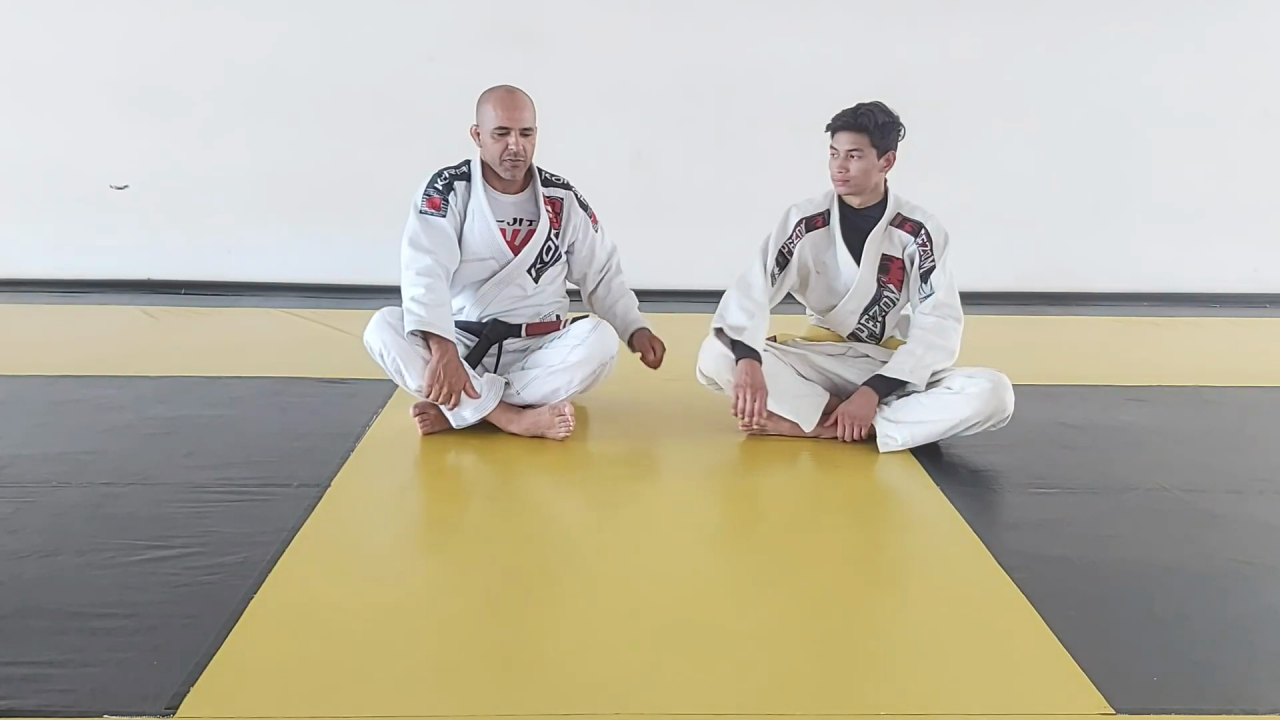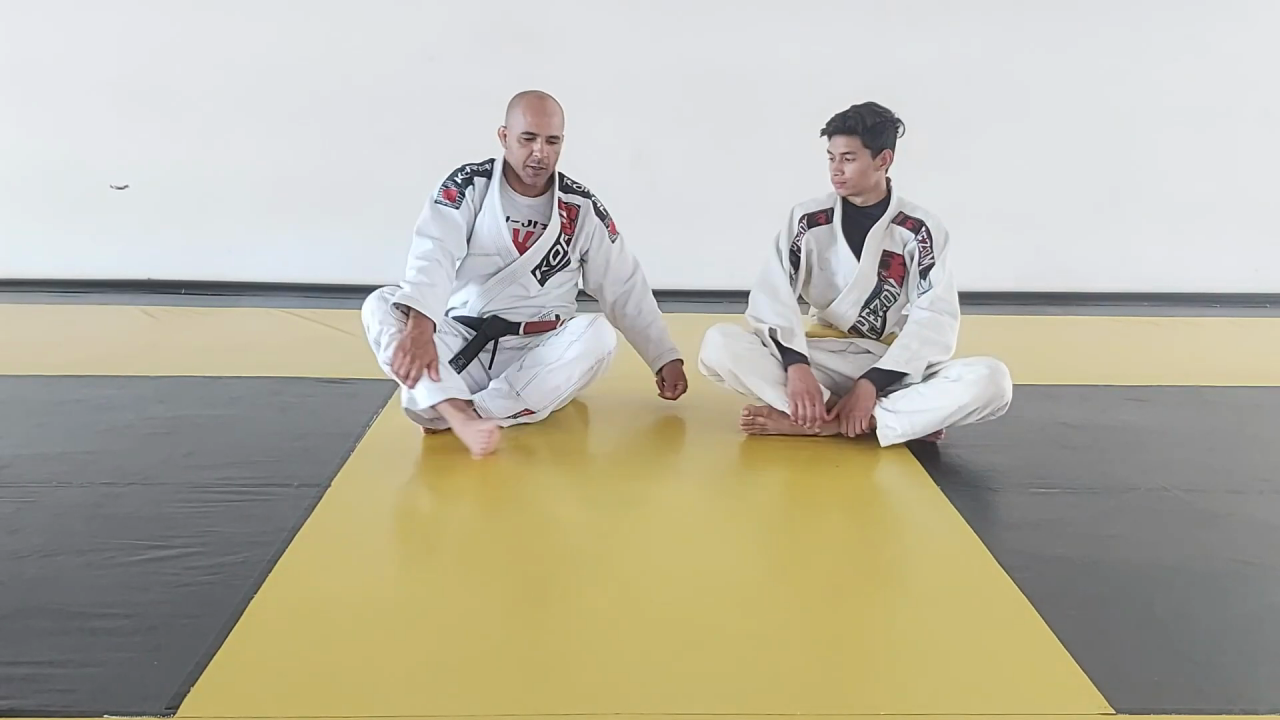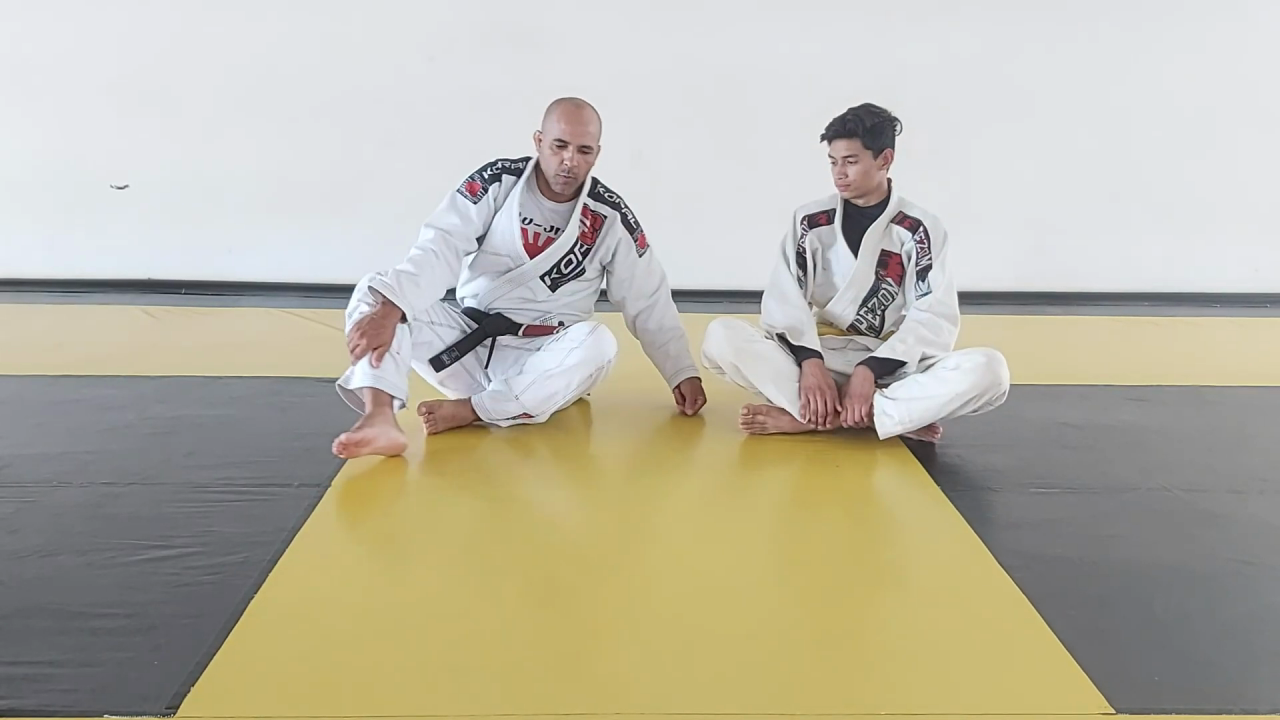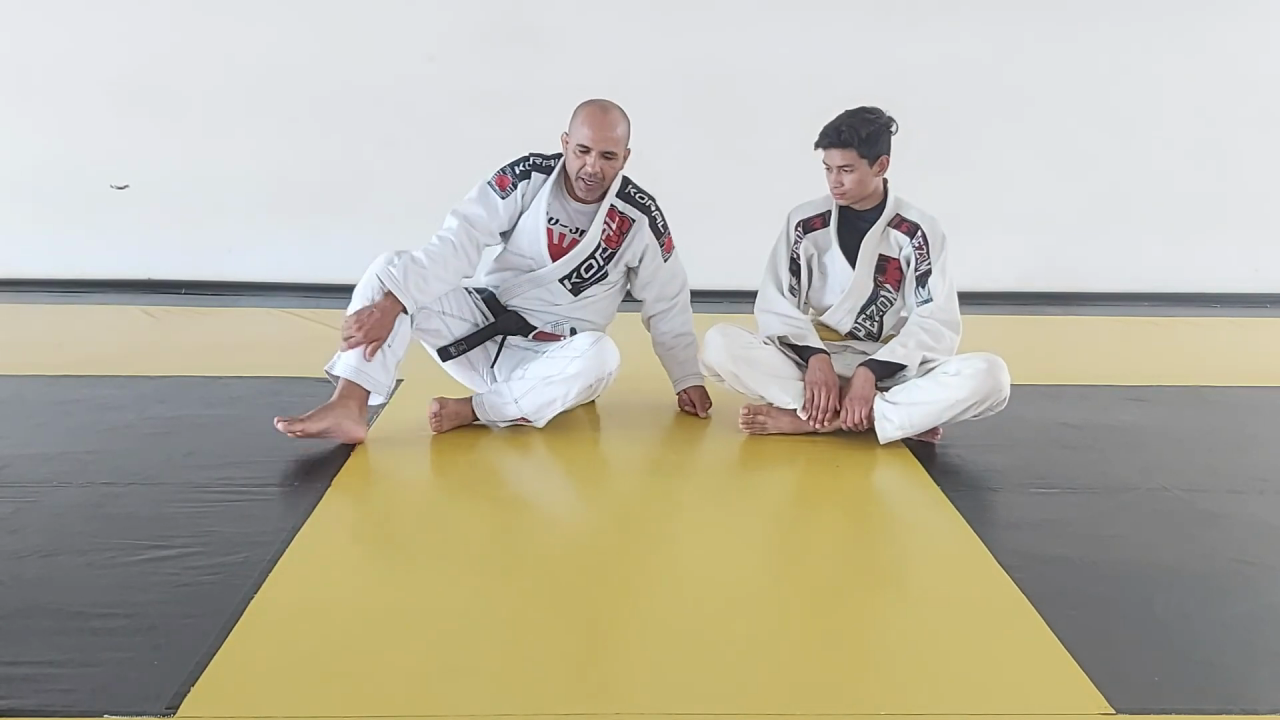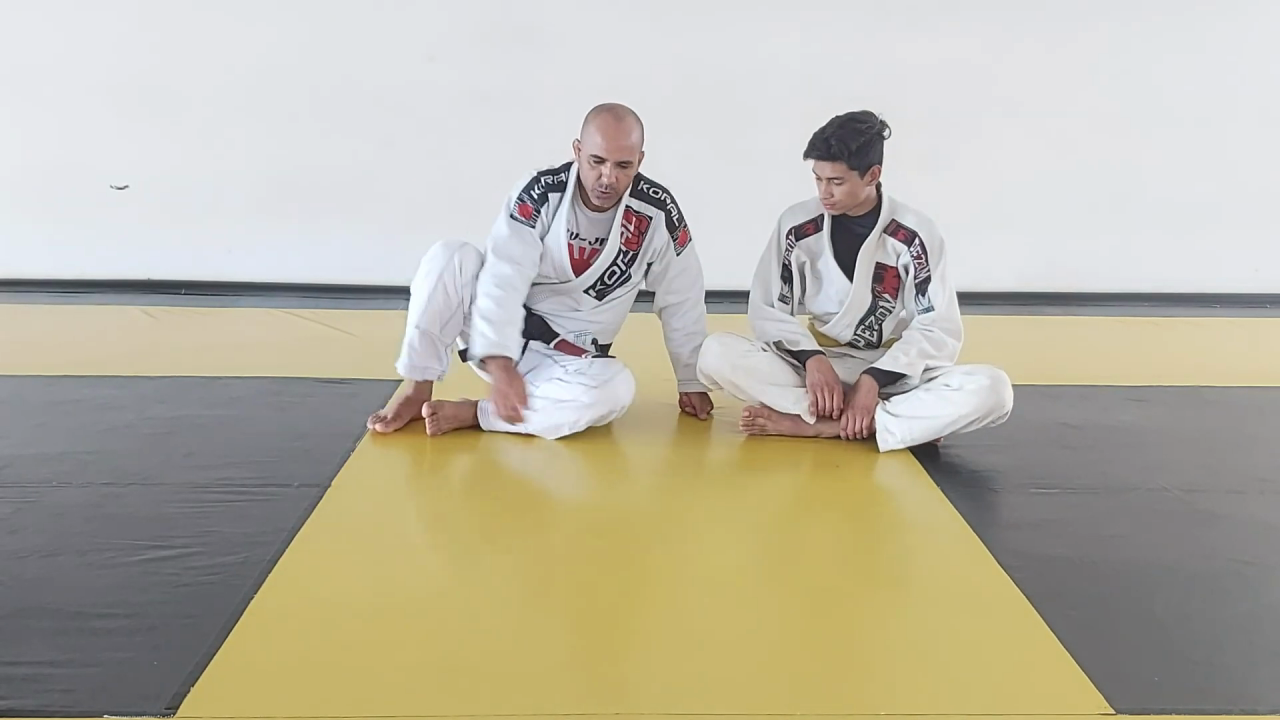
dt=0.3s
person 1, frame 1
left shoulder: (562, 198)
right shoulder: (445, 190)
left elbow: (602, 273)
right elbow: (425, 275)
left wrist: (637, 331)
right wrist: (442, 347)
left hip: (541, 349)
right hip: (463, 345)
left knee: (601, 339)
right knee: (384, 328)
left ankle: (456, 410)
right ankle: (511, 417)
person 1, frame 2
left shoulder: (581, 207)
right shoulder: (467, 185)
left elbow: (624, 288)
right elbow: (432, 260)
left wrist: (666, 357)
right wrist: (419, 325)
left hip: (539, 356)
right hip: (463, 348)
left knee: (598, 336)
right knee: (384, 306)
left ankle: (469, 409)
right ankle: (462, 423)
person 1, frame 3
left shoulder: (610, 216)
right shoulder: (496, 182)
left elbow: (649, 301)
right elbow: (437, 250)
left wrist: (683, 373)
right wrist: (390, 309)
left hip: (541, 359)
right hip: (467, 341)
left knee: (597, 345)
right knee: (373, 293)
left ankle: (471, 411)
right ankle: (381, 422)
person 1, frame 4
left shoulder: (640, 217)
right shoulder: (526, 177)
left elbow: (668, 303)
right elbow: (456, 244)
left wrist: (687, 379)
right wrist: (389, 303)
left hip: (551, 359)
right hip: (483, 330)
left knee: (599, 356)
right knee: (394, 266)
left ankle: (473, 410)
right ankle: (348, 407)
person 1, frame 5
left shoulder: (658, 212)
right shoulder: (540, 193)
left elbow: (682, 301)
right elbow: (503, 278)
left wrist: (691, 382)
right wrist: (501, 364)
left hip: (569, 360)
right hip: (507, 334)
left knee: (616, 389)
right knee: (451, 257)
left ankle: (477, 414)
right ankle: (417, 392)
person 2, frame 1
left shoulder: (921, 230)
right shoulder: (804, 220)
left elbow: (939, 324)
right elbow: (751, 290)
left wrist: (874, 391)
right wrist: (747, 361)
left hip: (892, 370)
right hip: (821, 362)
left knee: (993, 394)
right knee: (715, 359)
left ankle: (814, 422)
person 2, frame 2
left shoulder: (921, 229)
right shoulder: (807, 218)
left elbow: (934, 319)
right elbow: (774, 296)
left wrist: (872, 381)
right wrist: (797, 365)
left hip: (891, 367)
right hip: (819, 358)
left knee: (990, 382)
right knee: (719, 345)
left ankle: (804, 420)
person 2, frame 3
left shoulder: (921, 229)
right shoulder: (810, 220)
left elbow: (933, 320)
right elbow: (784, 300)
left wrist: (870, 370)
right wrist: (809, 362)
left hip: (892, 364)
right hip: (819, 354)
left knee: (988, 371)
right knee: (721, 337)
left ankle: (817, 416)
person 2, frame 4
left shoulder: (919, 230)
right shoulder: (805, 222)
left elbow: (936, 324)
right elbow: (776, 304)
left wrist: (871, 371)
right wrist: (815, 358)
left hip: (891, 366)
right hip: (817, 358)
left knee: (989, 376)
right knee: (719, 345)
left ankle: (811, 418)
person 2, frame 5
left shoulder: (916, 233)
right shoulder: (796, 224)
left elbow: (937, 329)
right elbow: (768, 310)
left wrist: (873, 379)
right wrist: (812, 359)
left hip: (892, 370)
right hip: (816, 363)
left knee: (992, 391)
right knee: (716, 354)
left ankle: (819, 425)
